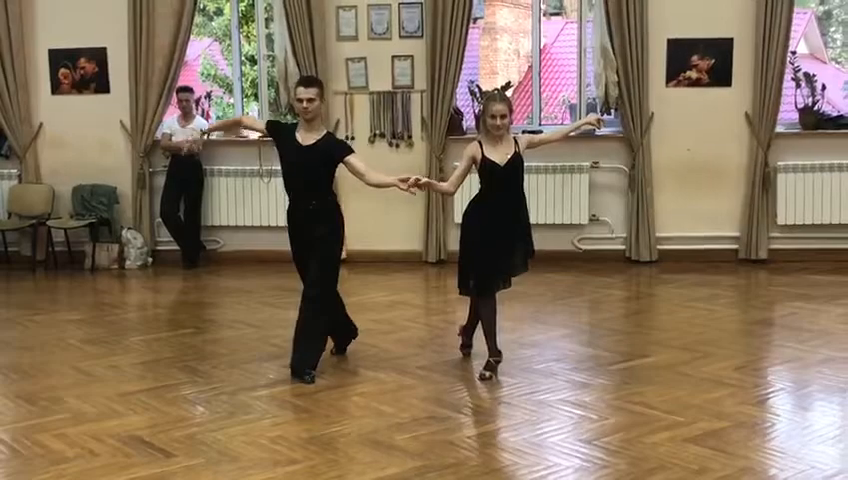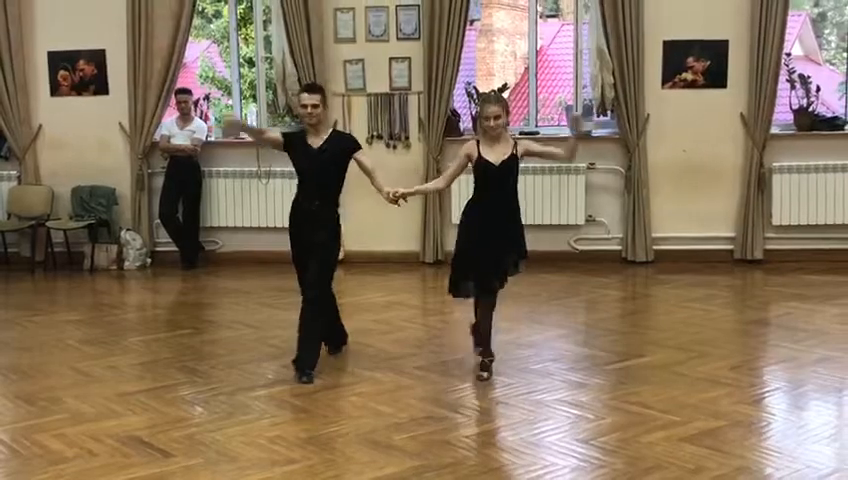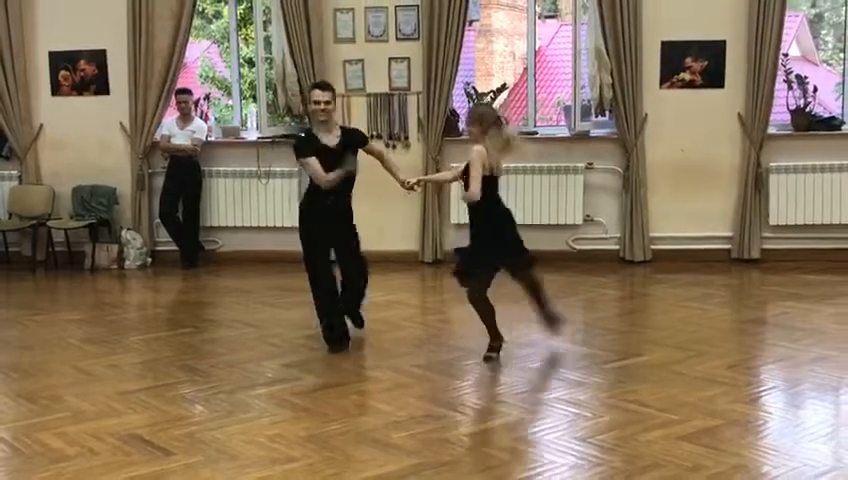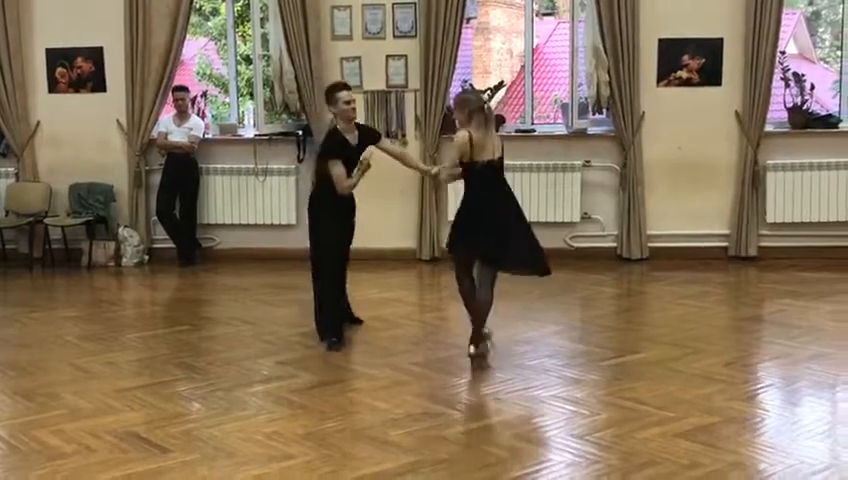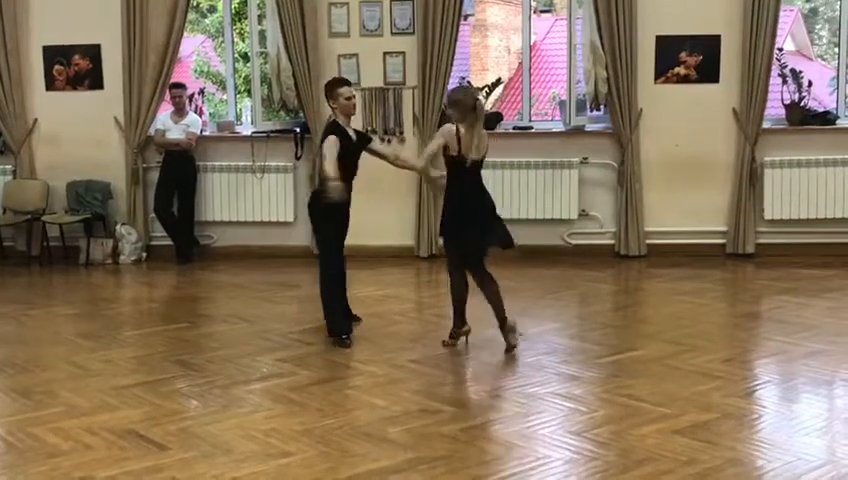
dt=0.4s
person 1, frame 1
left shoulder: (334, 145)
right shoulder: (282, 132)
left elbow: (367, 175)
right elbow: (242, 120)
left wrist: (396, 182)
right wrist: (204, 131)
left hip: (326, 221)
right hip: (297, 219)
left knee: (317, 289)
right knee: (319, 285)
left ankle: (304, 363)
right ankle: (344, 332)
person 1, frame 2
left shoulder: (343, 141)
right shoulder: (294, 140)
left elbow: (370, 170)
right elbow: (262, 135)
left wrist: (385, 191)
right wrist: (239, 124)
left hip: (326, 220)
right hip: (299, 218)
left knee: (315, 289)
right knee: (311, 287)
left ankle: (305, 361)
right ankle: (335, 337)
person 1, frame 3
left shoulder: (352, 136)
right shoulder: (304, 144)
left elbow: (379, 155)
right elbow: (323, 181)
left wrist: (400, 179)
right wrist: (345, 170)
left hip: (342, 211)
right hip: (315, 214)
left knee: (355, 268)
right knee: (320, 274)
left ankle: (351, 308)
right ankle: (336, 334)
person 1, frame 4
left shoulder: (364, 133)
right shoulder: (332, 142)
left elbow: (397, 153)
right elbow: (343, 187)
left wrist: (425, 169)
right wrist: (362, 169)
left hip: (345, 207)
right hip: (325, 209)
left knee: (340, 261)
right knee: (326, 265)
left ankle: (342, 312)
right ankle: (331, 331)
person 1, frame 5
left shoulder: (356, 134)
right shoulder: (333, 132)
left elbow: (390, 156)
right elbow: (328, 155)
left wrist: (423, 170)
right wrist: (332, 180)
left hip: (340, 205)
right hip: (326, 205)
left knee: (336, 260)
right knee: (332, 263)
left ankle: (341, 312)
right ankle: (338, 328)
person 2, frame 1
left shoulder: (521, 143)
right shoulder: (475, 149)
left elbow: (556, 135)
right elbow: (450, 187)
left wrist: (584, 122)
right wrist: (428, 183)
left hip: (511, 222)
right hip: (483, 223)
left knee: (487, 284)
right knee: (484, 285)
left ankle: (468, 330)
right ankle: (493, 354)
person 2, frame 2
left shoulder: (519, 146)
right shoulder: (472, 148)
left elbow: (565, 155)
right elbow: (442, 182)
left wrist: (577, 130)
right wrist: (408, 191)
left hip: (506, 223)
right hip: (478, 222)
left knee: (491, 285)
right knee: (483, 286)
left ankle: (482, 340)
right ankle: (485, 353)
person 2, frame 3
left shoulder: (478, 151)
right shoulder: (490, 150)
left elbow: (474, 195)
right elbow: (457, 173)
left wrist: (464, 194)
right wrist: (423, 179)
left hip: (492, 227)
right hip: (494, 225)
left knee: (475, 290)
right knee: (522, 273)
left ankle: (495, 340)
right ankle: (547, 314)
person 2, frame 4
left shoulder: (463, 137)
right shoulder: (493, 137)
left elbow: (446, 176)
left wrist: (455, 170)
right wrist: (463, 169)
left hip: (477, 212)
right hip: (503, 211)
left knee: (463, 270)
right knee: (486, 276)
left ankle: (478, 334)
right ankle: (478, 335)
person 2, frame 5
left shoulder: (449, 130)
right shoulder: (482, 136)
left elbow: (424, 159)
right wrist: (448, 177)
left hip: (459, 207)
right hip: (479, 206)
left knee: (457, 268)
right knee: (476, 268)
left ankle: (460, 325)
right ankle: (504, 325)
person 3, frame 1
left shoulder: (201, 123)
right shoulder: (169, 122)
left elbow: (196, 149)
right elbow: (163, 144)
left wrist: (173, 146)
right wrist: (184, 144)
left hip: (192, 167)
right hip: (175, 167)
left knee: (192, 213)
right knee: (167, 211)
left ankle: (191, 254)
right ankle: (192, 246)
person 3, frame 2
left shoulder: (200, 125)
right shoulder: (168, 123)
left elbow: (194, 151)
right elbow: (162, 146)
left wrist: (172, 148)
right wrist: (183, 147)
left hip: (190, 169)
right hip: (173, 169)
left knee: (190, 214)
right knee: (165, 212)
left ankle: (190, 254)
right ankle: (190, 247)
person 3, frame 3
left shoulder: (200, 125)
right shoulder: (168, 123)
left elbow: (194, 151)
right elbow: (162, 146)
left wrist: (172, 148)
right wrist: (183, 147)
left hip: (191, 169)
right hip: (174, 168)
left knee: (190, 213)
right knee: (165, 212)
left ankle: (190, 254)
right ankle: (190, 246)
person 3, frame 4
left shoulder: (197, 122)
right shoulder: (165, 120)
left elbow: (191, 148)
right elbow: (159, 143)
left wrist: (169, 145)
right wrist: (180, 144)
left hip: (188, 166)
right hip: (171, 165)
left knee: (188, 211)
right knee: (162, 209)
left ankle: (187, 251)
right ankle: (187, 244)
person 3, frame 5
left shoulder: (194, 119)
right shoulder: (162, 117)
left elbow: (189, 145)
right elbow: (157, 140)
left wrist: (167, 143)
right wrist: (178, 141)
left hip: (185, 163)
right hip: (168, 162)
left knee: (185, 208)
right knee: (160, 206)
left ankle: (185, 248)
right ankle: (185, 241)
